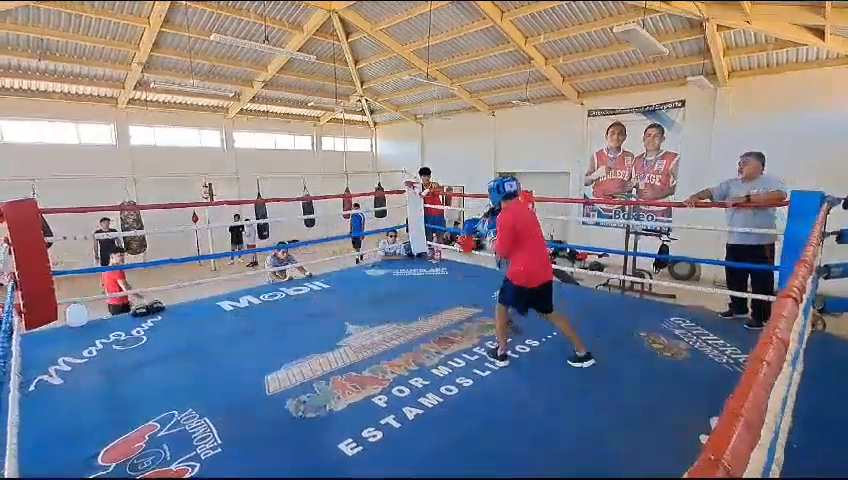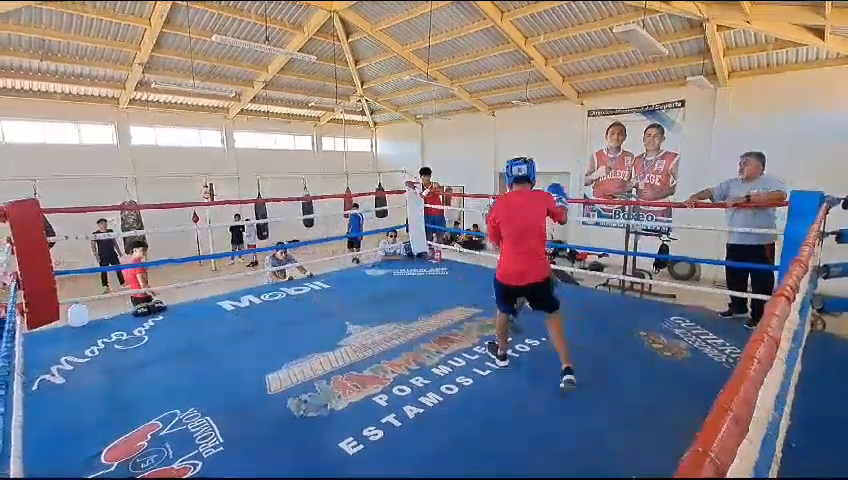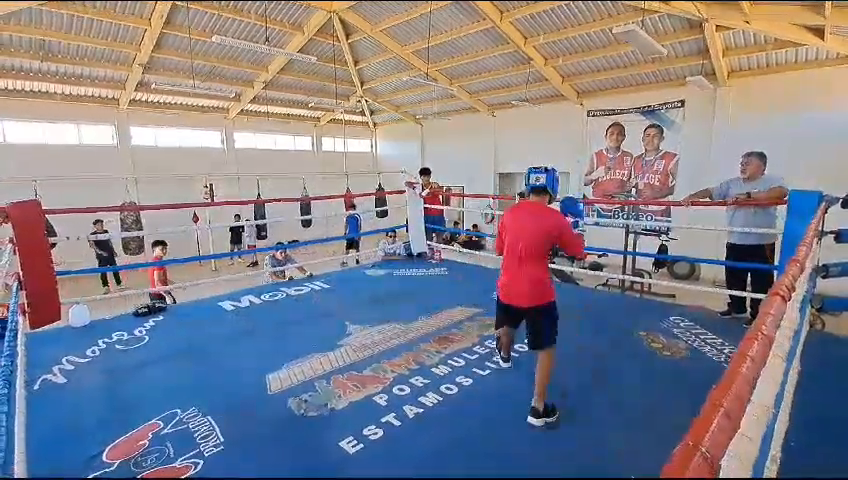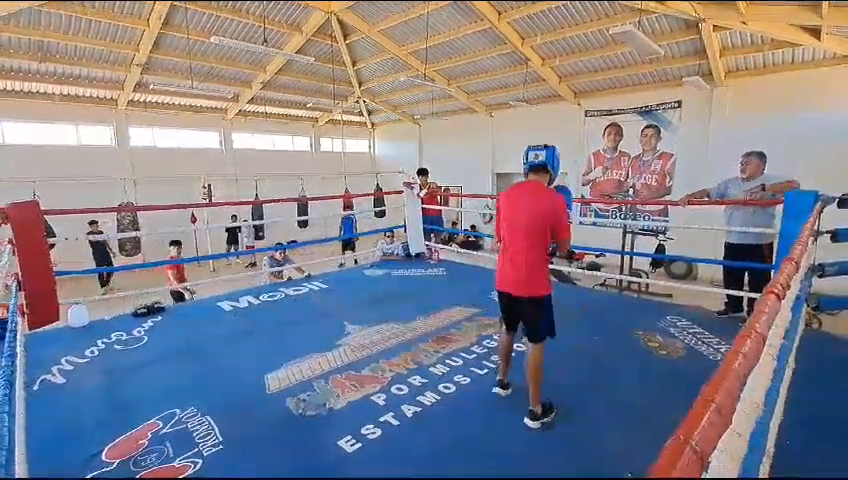
dt=0.2s
person 1, frame 1
left shoulder: (505, 216)
right shoulder: (524, 208)
left elbow: (502, 254)
left wrist: (497, 239)
left hip: (521, 275)
right hip: (544, 272)
left knee: (501, 306)
right knee: (550, 314)
left ankle: (501, 353)
right ankle: (583, 353)
person 1, frame 2
left shoulder: (499, 205)
right shoulder: (543, 198)
left elbow: (494, 241)
right elbow: (562, 218)
right wrist: (559, 200)
left hip: (508, 272)
right hip: (538, 271)
left knee: (503, 313)
right knee: (552, 316)
left ankle: (501, 353)
right ankle: (566, 368)
person 1, frame 3
left shoulder: (510, 213)
right shoulder: (555, 219)
left elbow: (500, 250)
right elbow: (578, 253)
right wrist: (575, 227)
left hip: (507, 288)
right hip: (538, 292)
left knee: (507, 326)
right knee: (546, 348)
left ankle: (504, 356)
right ankle: (538, 408)
person 1, frame 4
left shoulder: (507, 196)
right shoulder: (554, 201)
right elbow: (563, 246)
left hip: (505, 278)
right hip: (533, 282)
left knee: (509, 330)
right knee: (536, 343)
left ankle: (502, 380)
right ankle: (535, 409)
person 2, frame 1
left shoulder: (771, 182)
right shoulder: (731, 184)
left elbow: (780, 195)
right elbow: (711, 192)
left wrist: (746, 198)
right wrist: (695, 197)
left hip: (761, 243)
right hip: (735, 242)
left knee: (761, 281)
right knee: (734, 279)
left ankle: (760, 317)
right ankle: (738, 308)
person 2, frame 2
left shoulder: (771, 182)
right shoulder: (731, 184)
left elbow: (780, 195)
right elbow: (711, 192)
left wrist: (746, 199)
right wrist: (695, 197)
left hip: (761, 243)
right hip: (735, 242)
left knee: (761, 282)
right knee: (734, 279)
left ankle: (758, 316)
right ankle: (738, 308)
person 2, frame 3
left shoulder: (771, 181)
right shoulder: (732, 183)
left elbow: (782, 192)
right elbow: (710, 192)
left wrist: (747, 196)
right wrist: (693, 196)
left hip: (761, 243)
right hip: (735, 242)
left knee: (761, 282)
right knee: (734, 278)
left ankle: (758, 316)
right ankle: (736, 308)
person 2, frame 4
left shoulder: (771, 181)
right shoulder: (731, 183)
left elbow: (794, 185)
right elbow: (708, 192)
left wrist: (763, 188)
right wrist: (690, 196)
left hip: (759, 243)
right hip: (733, 242)
left knee: (759, 281)
right knee: (731, 278)
right ankle: (734, 307)
